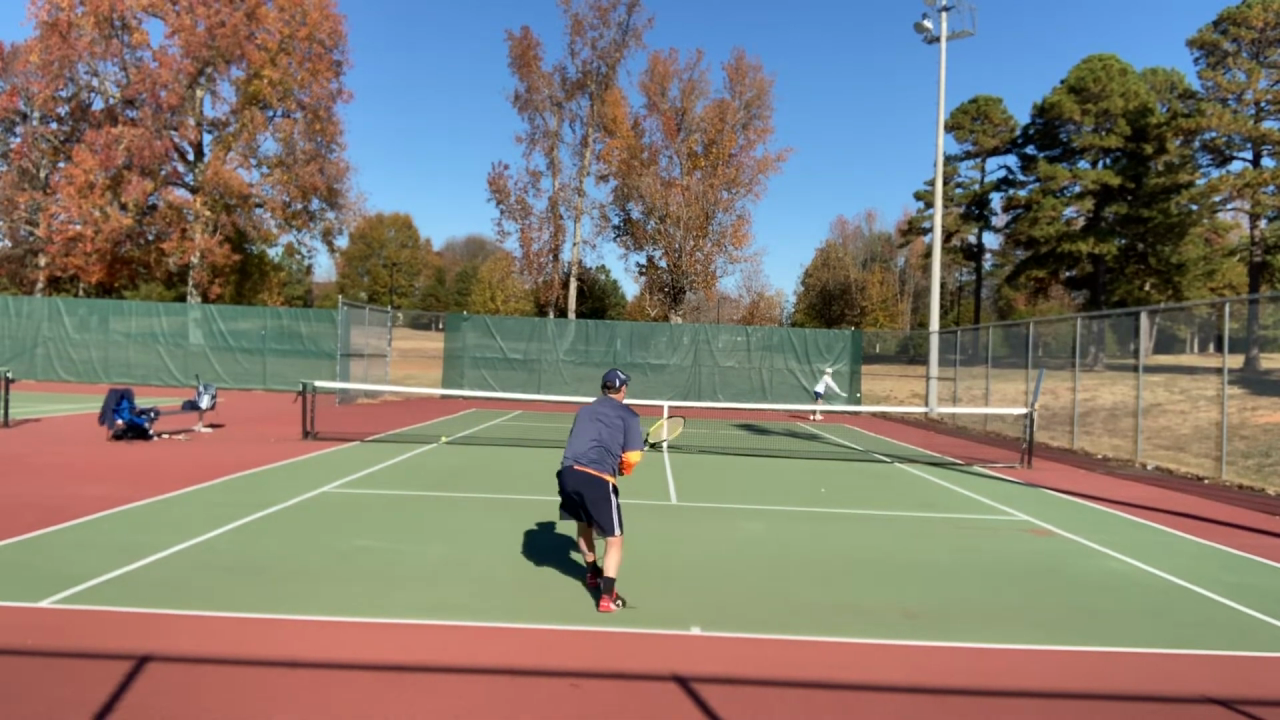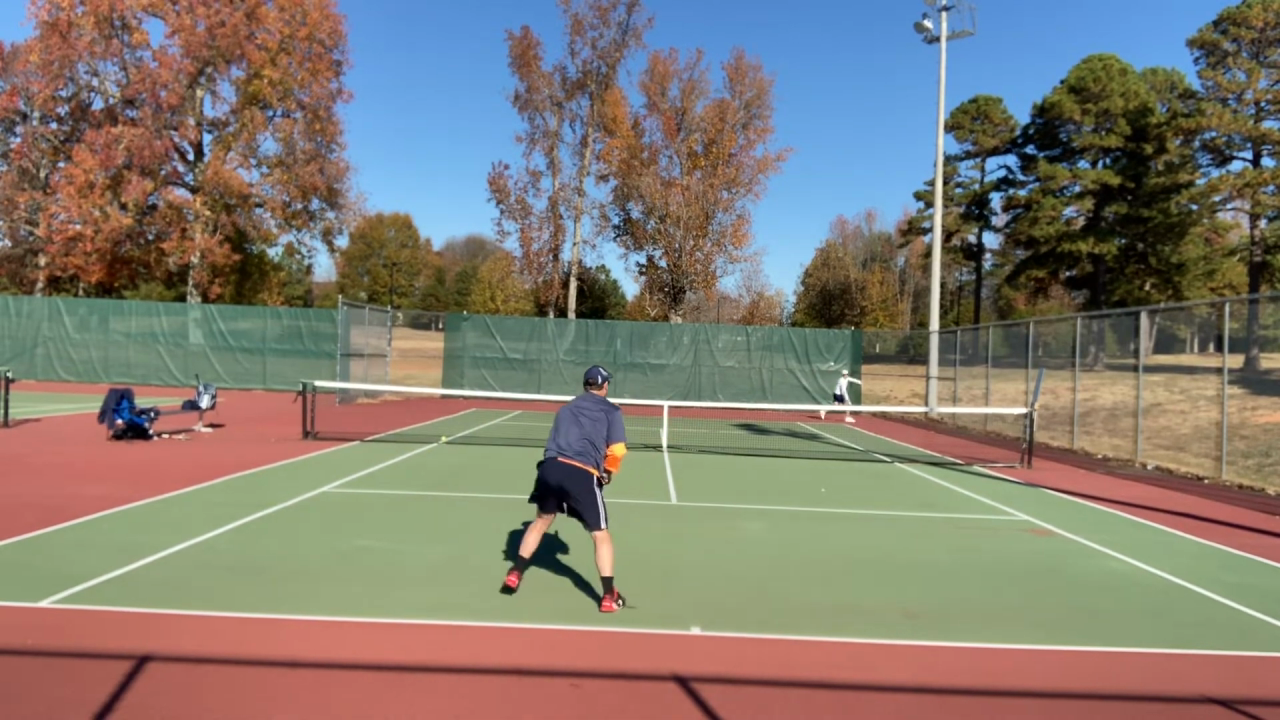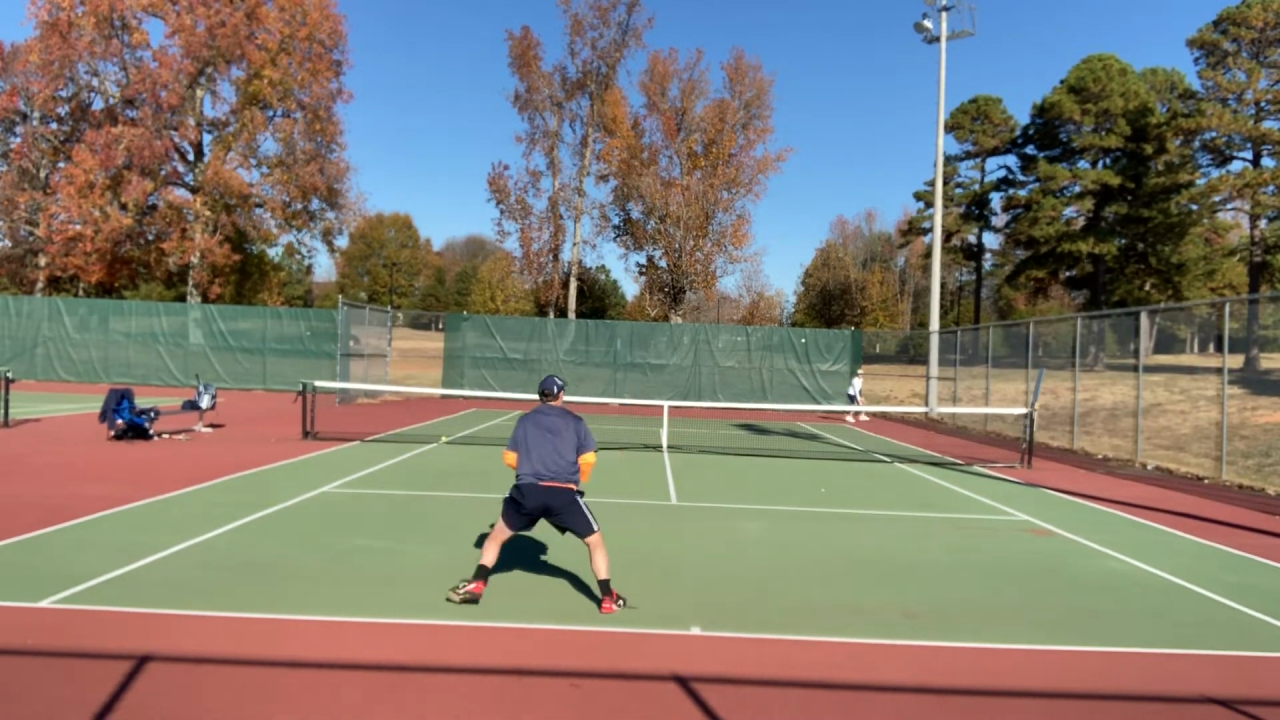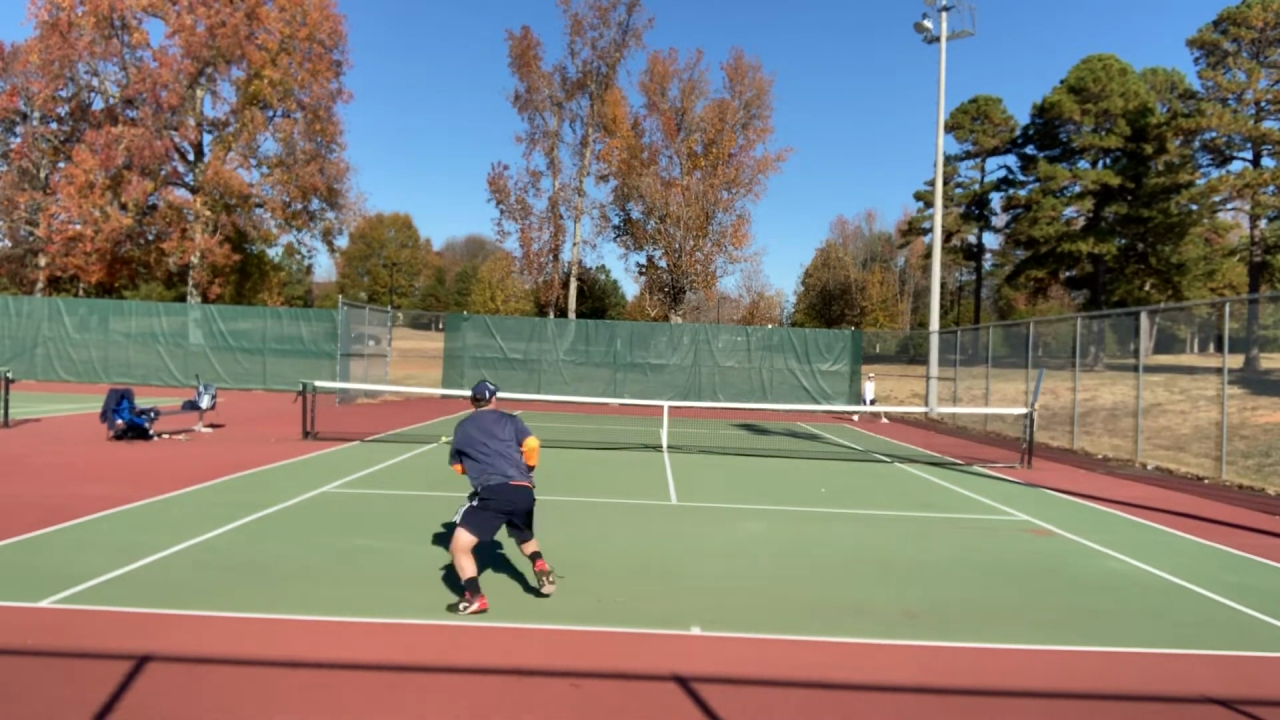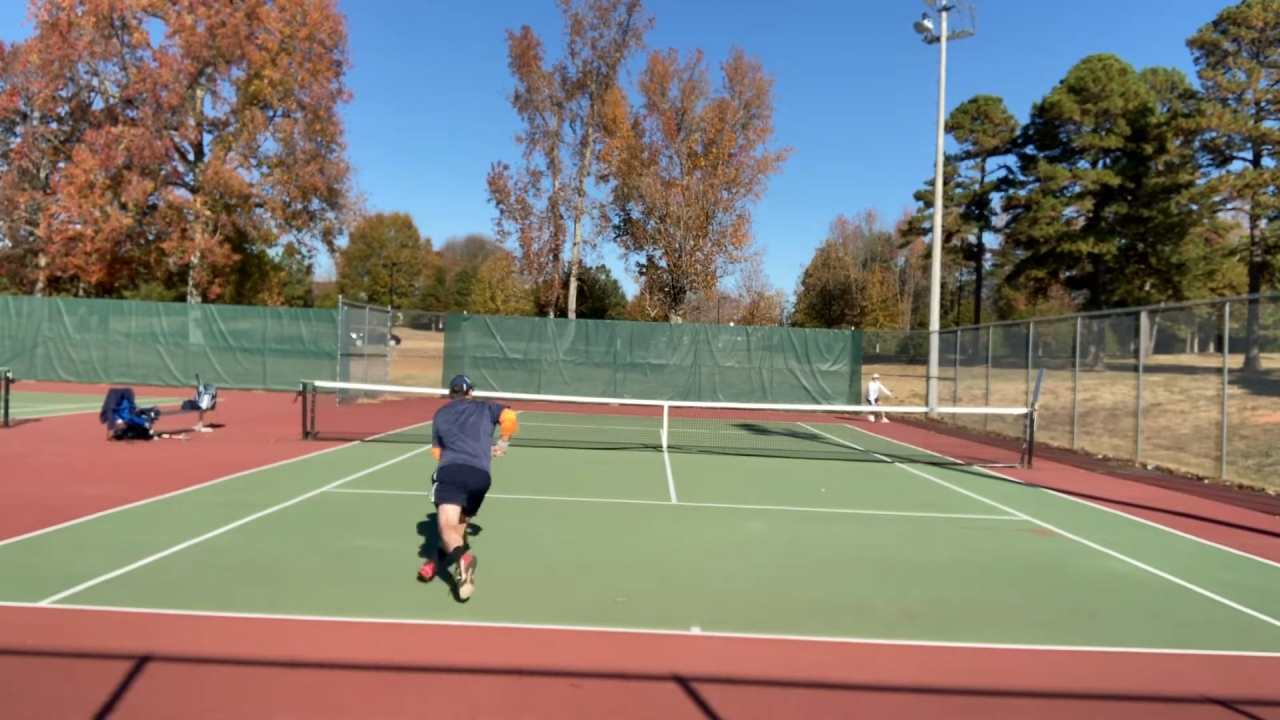
dt=0.2s
person 1, frame 1
left shoulder: (585, 410)
right shoulder: (629, 416)
right elbow: (632, 457)
right wrist: (622, 469)
left hip: (568, 473)
right hip: (598, 481)
left knee: (585, 526)
right knee: (614, 540)
left ankle: (593, 573)
right ankle: (607, 597)
person 1, frame 2
left shoulder: (567, 408)
right shoulder: (611, 411)
right elbow: (617, 451)
right wrist: (609, 472)
left hip: (551, 467)
right hip: (582, 476)
left knee: (541, 522)
right knee: (602, 537)
left ankle: (514, 574)
right ankle: (609, 596)
person 1, frame 3
left shoulder: (525, 420)
right shoulder: (575, 421)
left elbow: (510, 458)
right elbow: (588, 460)
right wrist: (577, 479)
left hip: (527, 490)
right hip: (563, 492)
left knee: (496, 537)
right knee: (595, 542)
left ankle: (476, 584)
right ankle: (608, 598)
person 1, frame 4
left shoulder: (462, 428)
right shoulder: (510, 420)
left elbow: (457, 467)
right elbow: (532, 445)
right wrist: (527, 470)
left hip: (490, 494)
right hip: (522, 492)
left knee: (459, 547)
right knee: (526, 541)
left ankle: (475, 596)
right ankle: (540, 567)
person 1, frame 5
left shoulder: (440, 415)
right shoulder: (484, 407)
left elbow: (437, 452)
right elbow: (509, 416)
right wrist: (504, 441)
left hip: (451, 471)
right hip: (481, 475)
left knee: (448, 525)
right knee: (460, 524)
left ankle: (463, 561)
right ankle: (437, 563)
